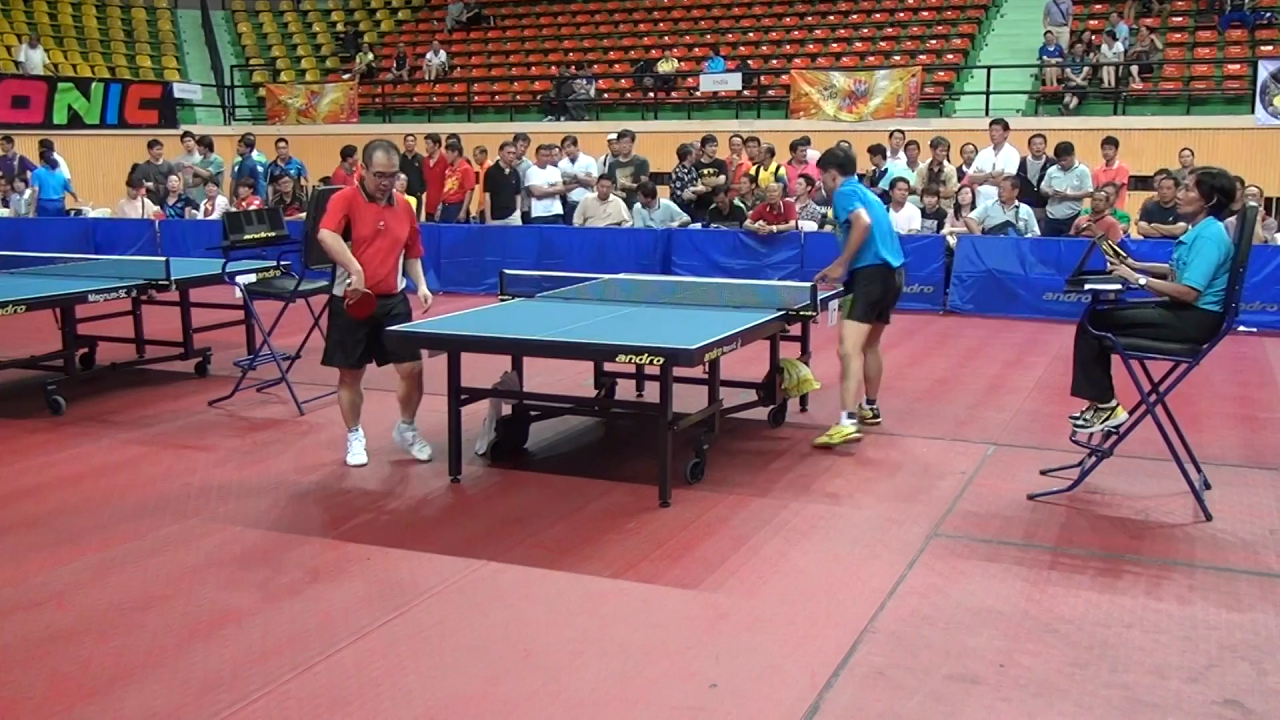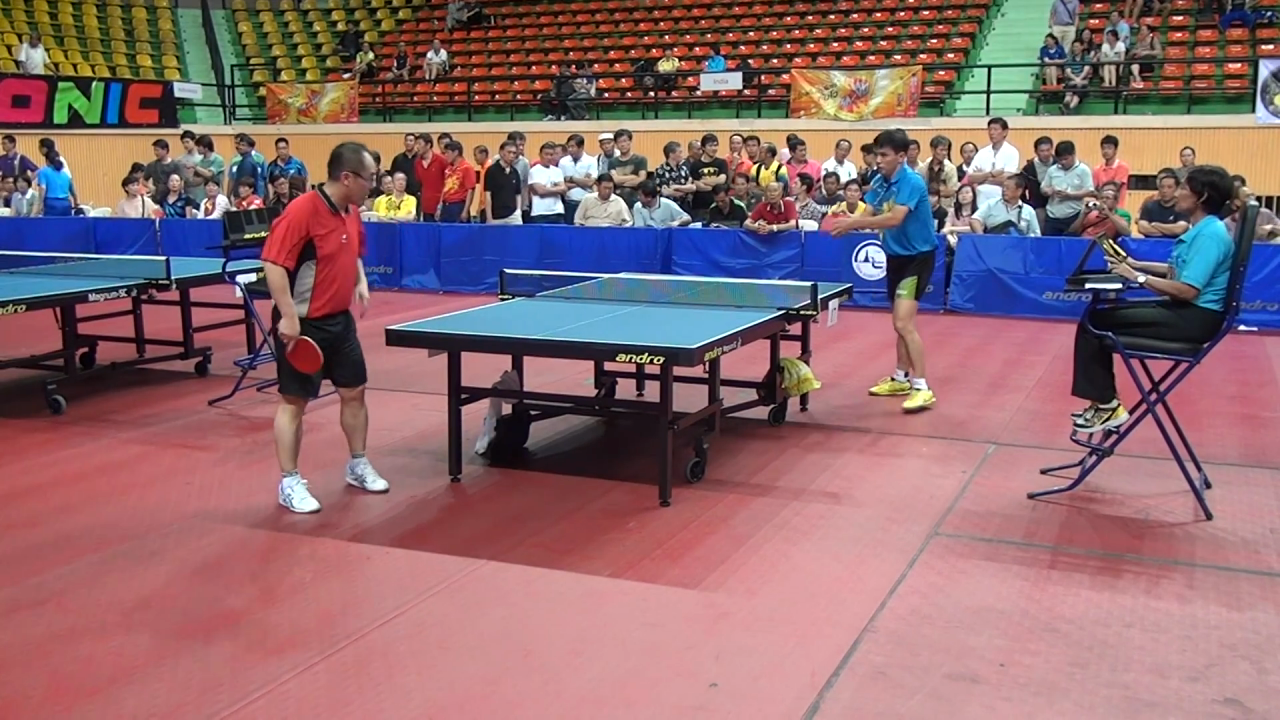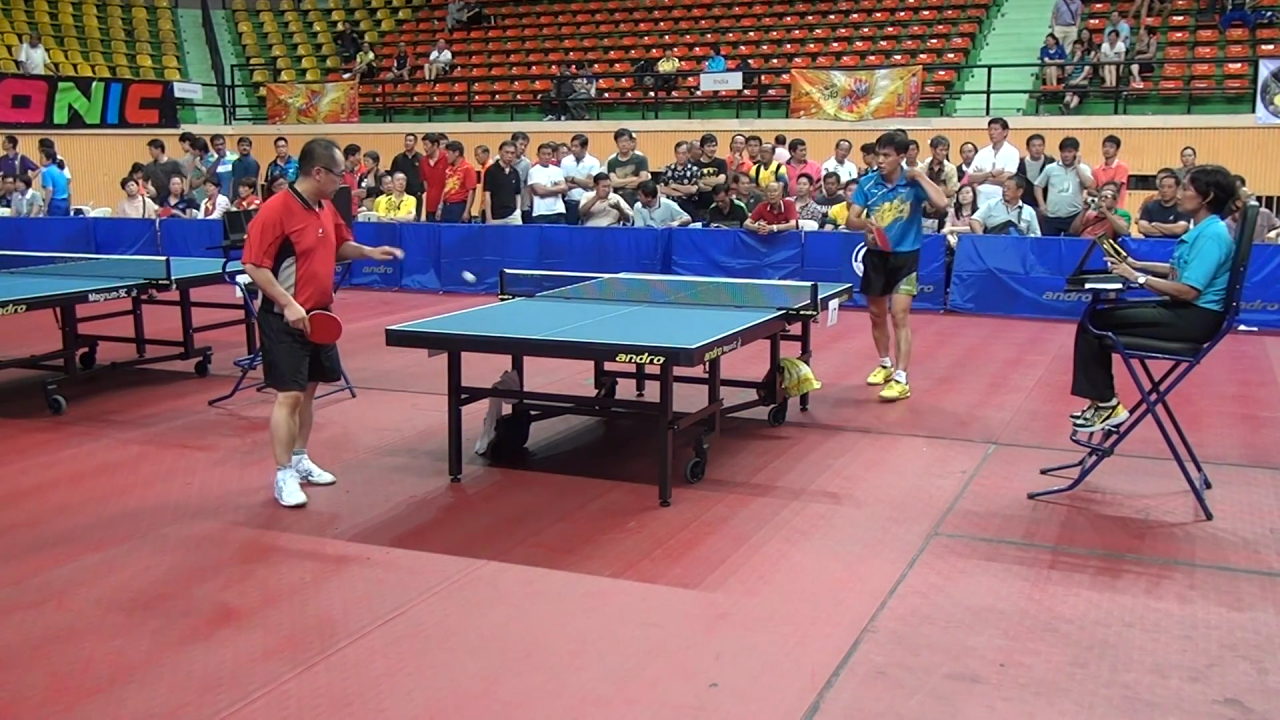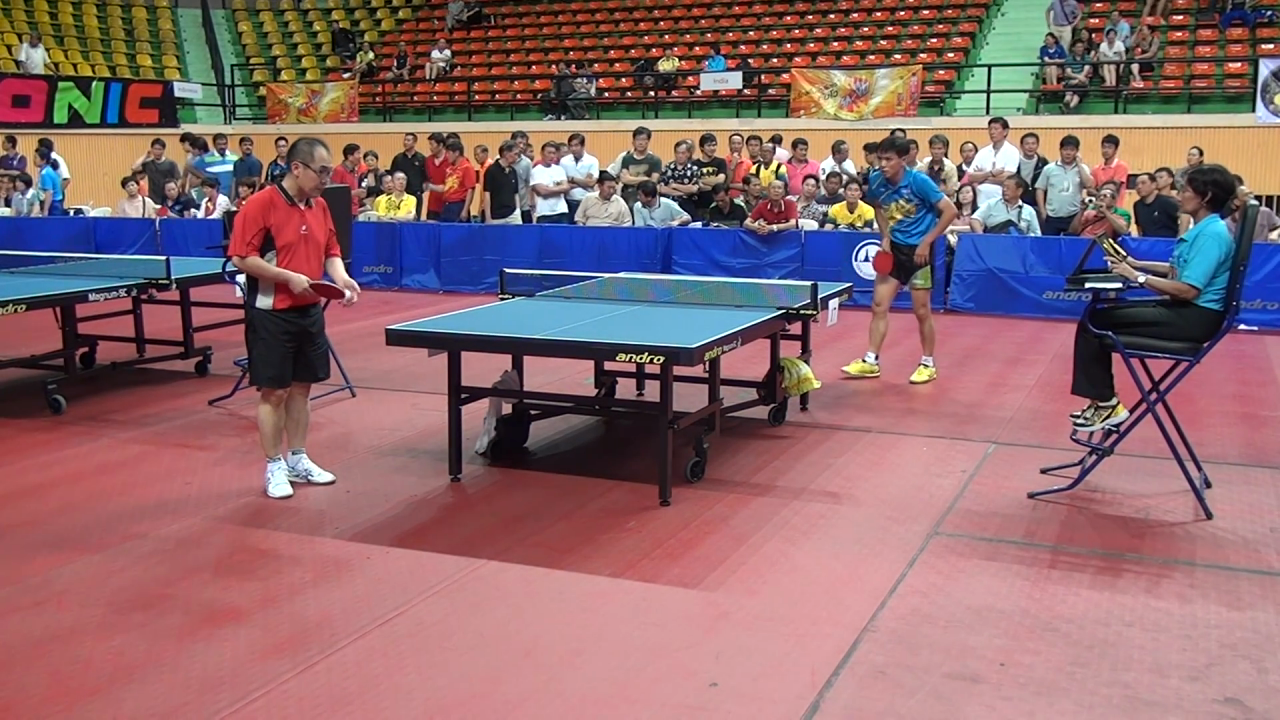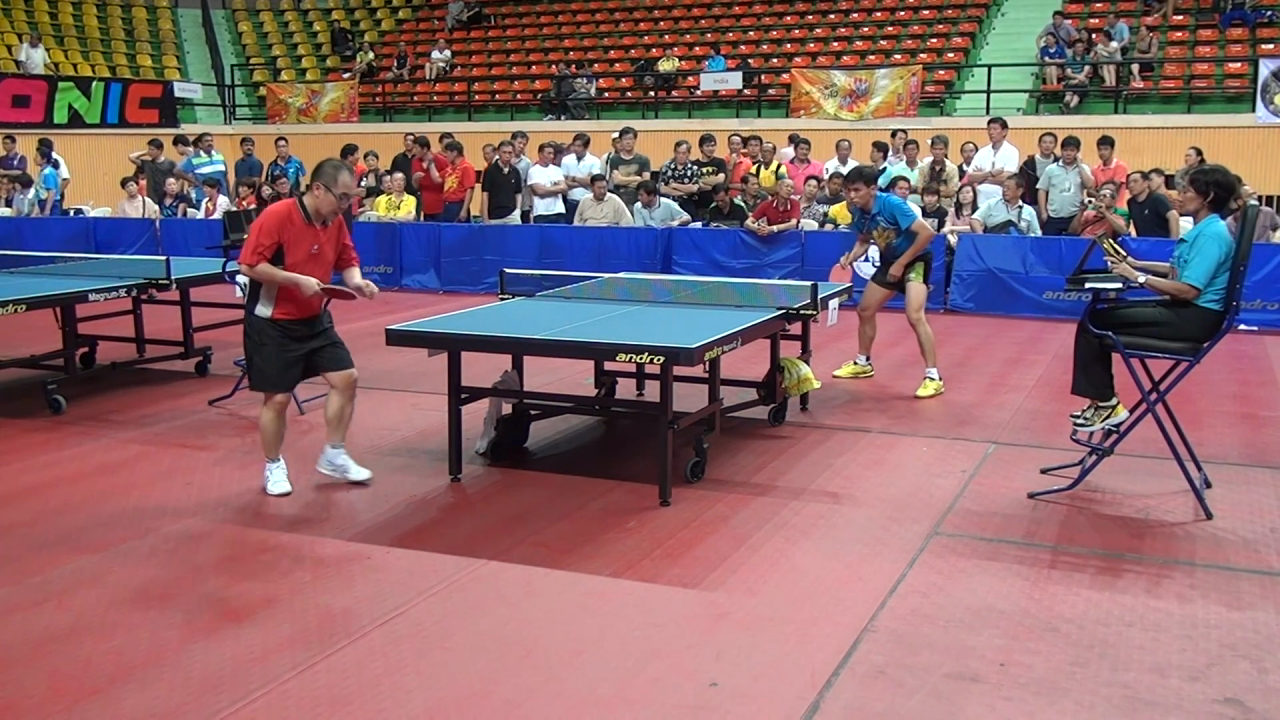
dt=1s
person 1, frame 1
left shoulder: (403, 207)
right shoulder: (344, 200)
left elbow: (412, 252)
right elbow: (326, 235)
left wrist: (420, 286)
right wrist: (355, 270)
left hip: (392, 301)
left knee: (412, 369)
right knee: (350, 375)
left ankle: (407, 429)
right ankle: (355, 437)
person 1, frame 2
left shoulder: (352, 212)
right shoulder: (301, 212)
right elbow: (273, 265)
left wrist: (361, 281)
right wrist: (287, 316)
left hip: (339, 320)
right hip: (302, 325)
left knee: (353, 392)
right knee: (294, 401)
left ankle: (358, 465)
right ankle: (289, 483)
person 1, frame 3
left shoulder: (326, 208)
right shoulder: (276, 210)
left elbow: (340, 244)
right elbow: (254, 265)
left wrist: (371, 252)
right wrist: (288, 305)
left hip: (318, 316)
right hip: (285, 319)
left knee: (308, 391)
right knee: (290, 395)
left ankle: (299, 460)
right ankle: (283, 473)
person 1, frame 4
left shoulder: (320, 206)
right shoulder: (261, 205)
left elbow: (330, 251)
right elbow: (240, 257)
left wrist: (341, 277)
right wrist: (288, 276)
left hip: (309, 313)
right hip: (271, 315)
left knee: (301, 389)
right knee: (274, 392)
left ankle: (297, 460)
right ankle: (274, 467)
person 1, frame 5
left shoulder: (336, 223)
right shoulder: (277, 216)
left elbow: (348, 262)
right elbow: (248, 265)
left wrist: (357, 281)
right wrist: (297, 280)
left hip: (314, 319)
right hip: (271, 323)
left knee: (346, 379)
right knee: (277, 399)
left ankle: (334, 455)
right ankle: (274, 466)
person 2, frame 1
left shoulder: (1209, 236)
right shoulder: (1200, 231)
left elbow: (1189, 292)
left wrist: (1138, 279)
right wrist: (1137, 265)
left hip: (1193, 320)
right hip: (1180, 311)
left knee: (1093, 322)
right knee: (1097, 317)
left ankle: (1105, 405)
right ankle: (1103, 402)
person 2, frame 2
left shoulder: (1210, 234)
right shoulder: (1201, 230)
left elbow: (1187, 290)
left wrist: (1138, 277)
right wrist: (1137, 264)
left hip: (1194, 319)
right hip: (1183, 311)
left knee: (1094, 322)
right knee: (1098, 317)
left ankle: (1107, 405)
right ankle: (1105, 401)
person 2, frame 3
left shoulder: (1212, 235)
right shoulder: (1203, 230)
left elbow: (1188, 290)
left wrist: (1138, 277)
right wrist: (1138, 265)
left hip: (1193, 319)
right hip: (1183, 311)
left knee: (1094, 322)
right knee: (1097, 316)
left ankle: (1106, 404)
right ankle: (1104, 401)
person 2, frame 4
left shoulder: (1211, 234)
right shoulder: (1203, 229)
left elbow: (1188, 289)
left wrist: (1138, 277)
right wrist: (1138, 264)
left hip: (1194, 317)
right hip: (1183, 310)
left knee: (1094, 321)
right knee: (1097, 316)
left ankle: (1106, 403)
right ankle: (1104, 400)
person 2, frame 5
left shoulder: (1212, 234)
right shoulder: (1204, 229)
left elbow: (1188, 290)
left wrist: (1138, 277)
right wrist: (1138, 264)
left hip: (1194, 318)
right hip: (1183, 310)
left knee: (1094, 321)
right knee: (1098, 316)
left ankle: (1106, 403)
right ankle: (1104, 401)
person 3, frame 1
left shoulder: (844, 193)
right shoulder: (864, 194)
left elbow: (861, 224)
left wrist: (840, 265)
right wrist: (835, 270)
left hip: (871, 275)
right hip: (891, 274)
left knee: (848, 350)
right knee: (868, 345)
left ankle: (847, 423)
right ankle: (869, 407)
person 3, frame 2
left shoulder: (912, 182)
right shoulder: (879, 182)
left elbow: (894, 219)
right elbow: (869, 215)
left wrist: (851, 223)
right wrist: (847, 220)
left hip: (917, 258)
right hip: (896, 257)
left knee: (903, 324)
right knee: (902, 324)
left ankle: (922, 389)
right ankle: (901, 378)
person 3, frame 3
left shoulder: (913, 182)
right shoulder: (867, 183)
left elbow: (942, 203)
right elbow: (851, 219)
left wrist: (921, 177)
right wrist: (866, 225)
left hip: (905, 256)
right hip: (876, 255)
left knee: (899, 318)
right knee: (877, 316)
left ankle: (900, 378)
right ankle: (885, 365)
person 3, frame 4
left shoulder: (919, 181)
right shoulder: (876, 182)
left elbow: (950, 211)
left wrist: (927, 242)
right wrist: (885, 236)
left hip: (918, 249)
right hip: (893, 249)
left knee: (921, 311)
right knee: (879, 306)
left ankle: (927, 364)
right ankle: (871, 361)
person 3, frame 5
left shoulder: (892, 204)
right shoulder: (859, 213)
left elbow: (927, 232)
right elbow: (864, 241)
left wrist: (901, 263)
right wrist: (850, 258)
left hip: (914, 260)
right hip: (889, 262)
left knee: (915, 316)
right knee: (865, 311)
left ankle: (933, 376)
right ankle: (863, 363)
